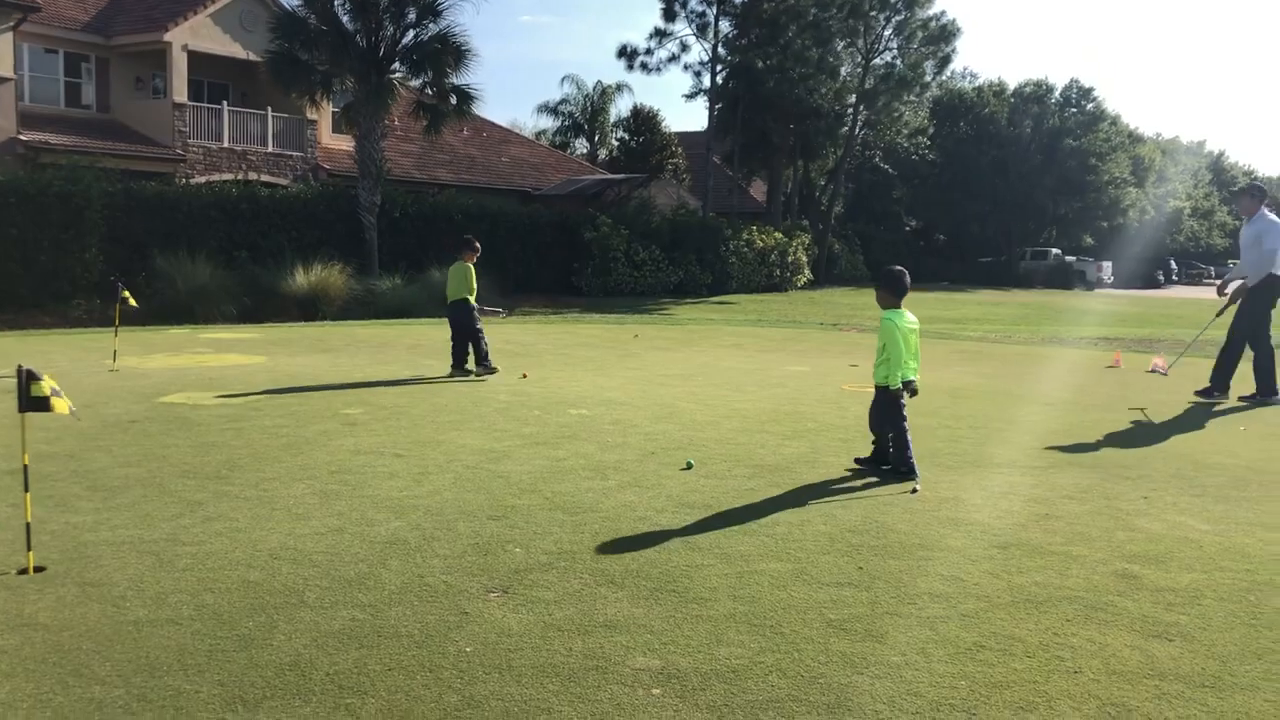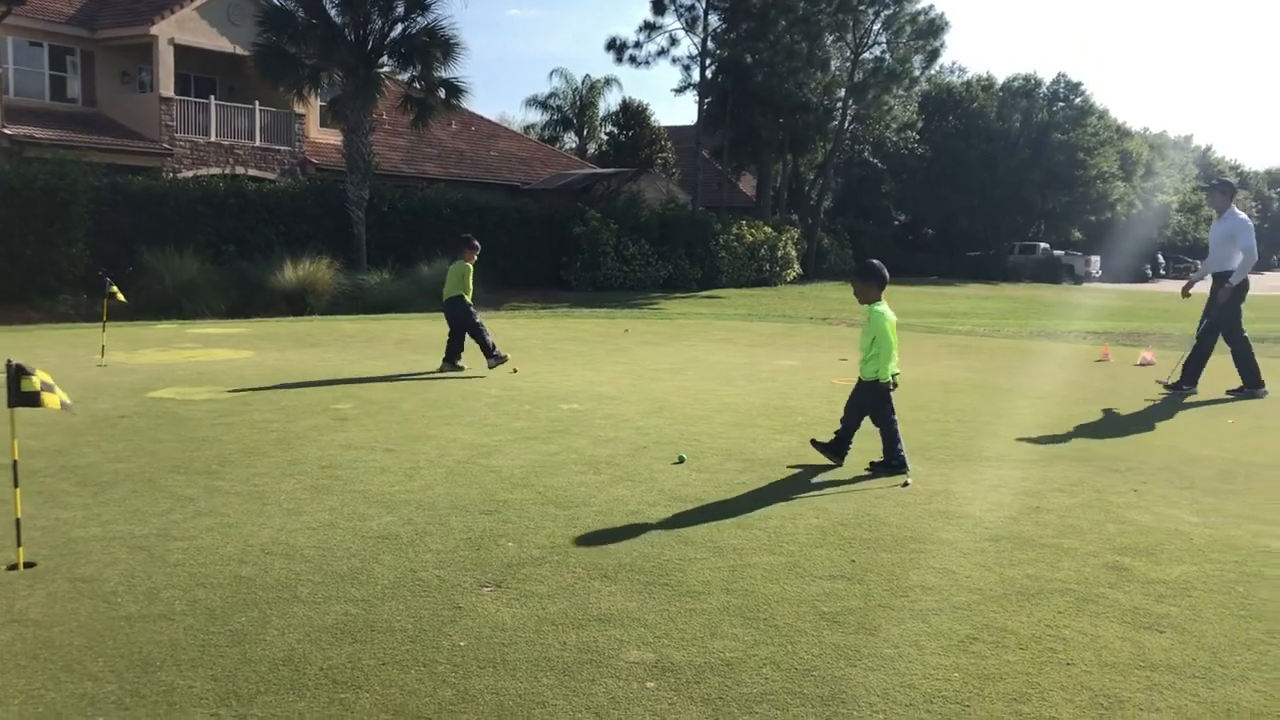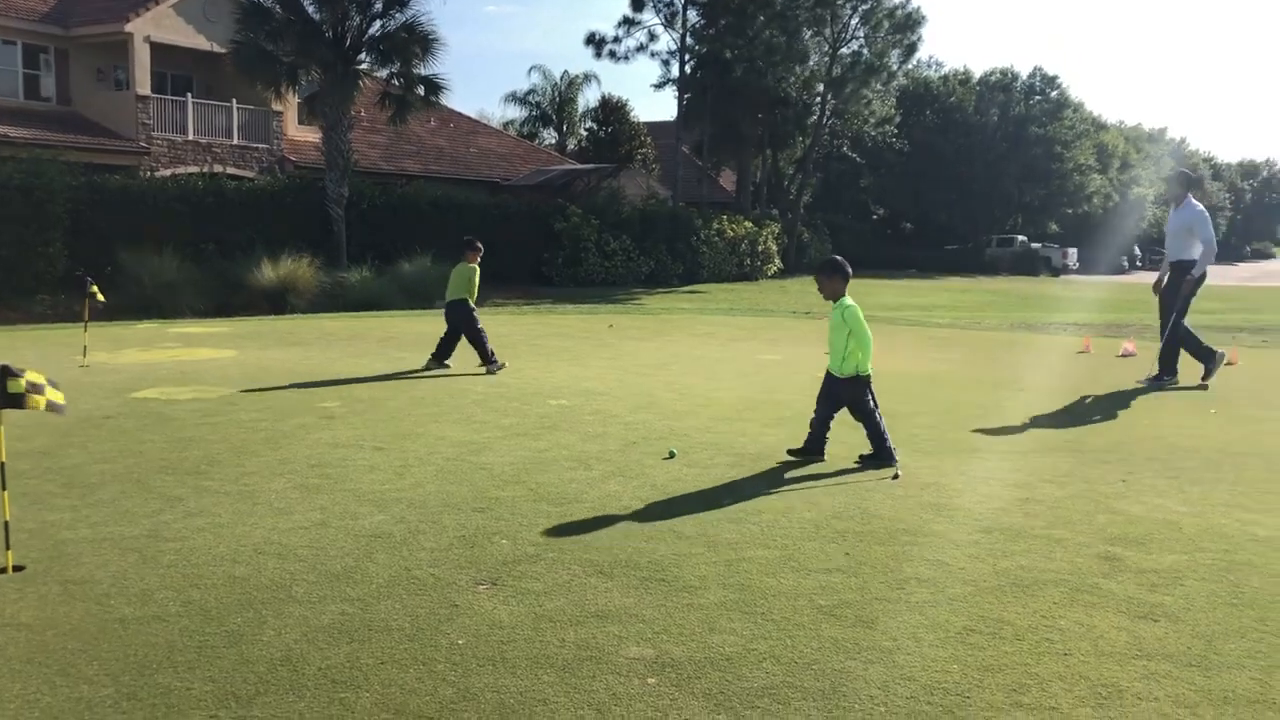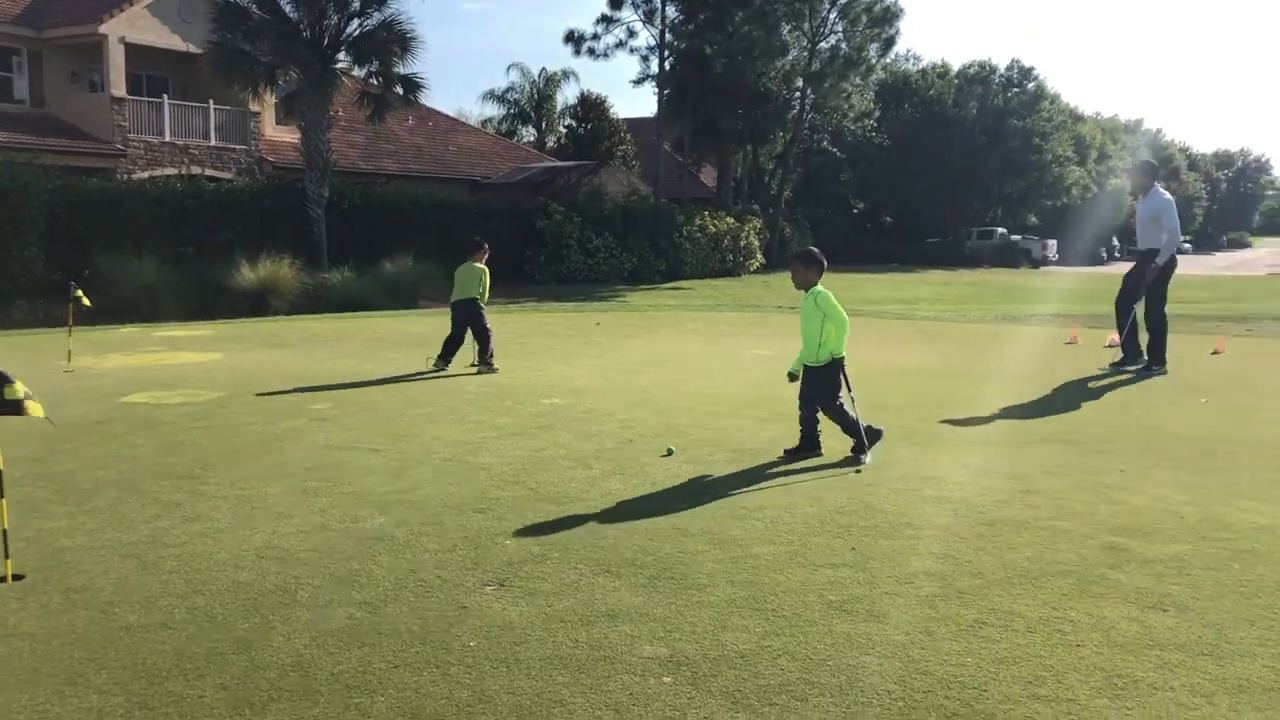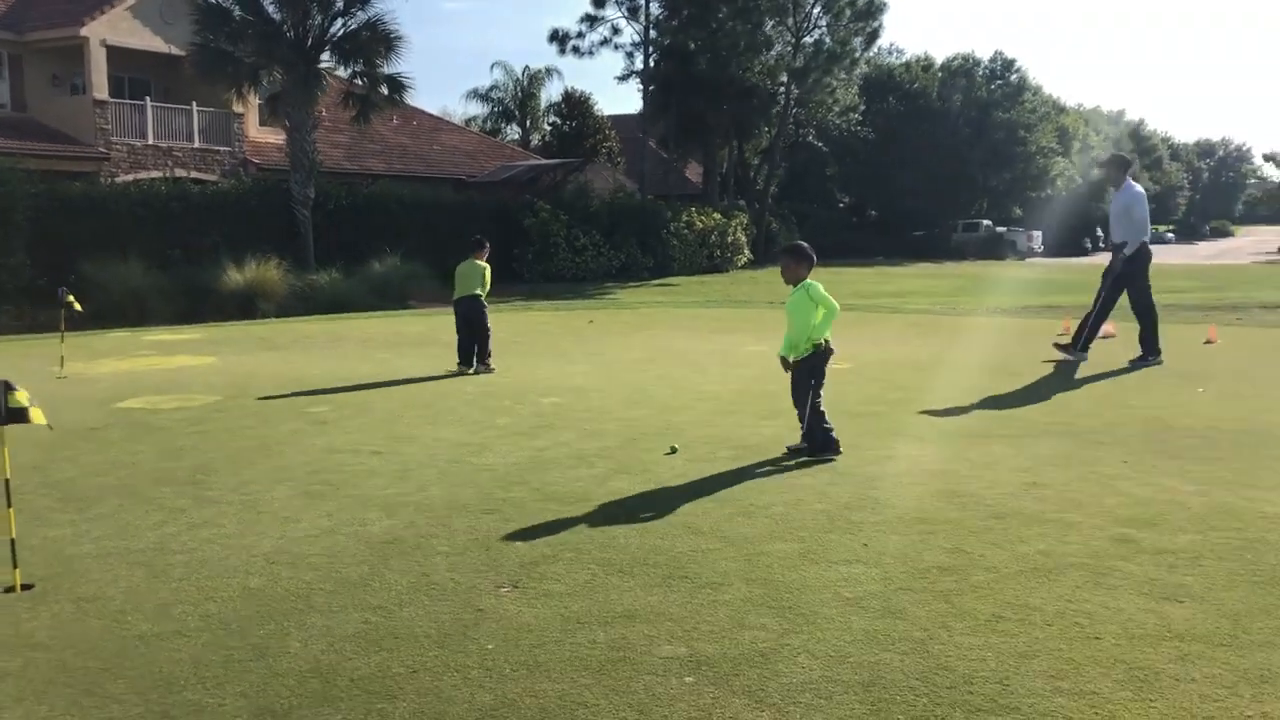
dt=0.2s
person 1, frame 1
left shoulder: (889, 321)
right shoulder: (911, 319)
left elbow: (898, 355)
right elbow: (915, 353)
left wrist: (894, 385)
right wrist: (913, 379)
left hip: (889, 382)
right hip: (904, 380)
left knee: (896, 424)
right knee: (878, 420)
left ankle: (905, 468)
right ankle: (880, 457)
person 1, frame 2
left shoulder: (877, 314)
right shoulder: (884, 311)
left elbow: (887, 347)
right elbow: (890, 345)
left wrist: (885, 377)
right wrist: (892, 373)
left hip: (875, 378)
right hip: (870, 377)
left knee: (885, 420)
right knee: (852, 412)
left ankle: (896, 462)
right ankle: (837, 448)
person 1, frame 3
left shoulder: (848, 309)
right shoulder: (837, 308)
left elbow: (865, 339)
left wrist: (864, 370)
left hip: (851, 375)
right hip: (836, 372)
left knee: (866, 415)
right knee: (823, 410)
left ankle: (884, 453)
right ankle: (814, 448)
person 1, frame 4
left shoulder: (821, 296)
right shoulder: (807, 299)
left elbow: (842, 321)
left wrist: (837, 353)
right wrist: (795, 367)
left hip: (827, 363)
right hip: (811, 363)
left knee: (831, 406)
right knee: (806, 405)
left ankle: (865, 436)
right ankle: (809, 444)
person 1, frame 5
left shoulder: (811, 288)
right shoulder: (793, 296)
left elbow: (833, 309)
left wrist: (818, 337)
right wrist: (784, 354)
left hip: (814, 353)
right hip: (799, 356)
left knee: (809, 399)
right knee: (801, 400)
left ankle: (825, 442)
right ankle: (811, 442)
person 2, frame 1
right shoulder: (1250, 224)
left wrist: (1245, 286)
right wrist: (1228, 279)
right hip: (1254, 285)
left knee: (1238, 334)
right knee: (1257, 338)
left ankle: (1219, 388)
person 2, frame 2
left shoulder: (1240, 221)
right shoulder: (1219, 221)
left elbow: (1250, 257)
left wrist: (1230, 285)
right wrist: (1194, 279)
left hip: (1232, 283)
right hip: (1223, 282)
left knee: (1207, 332)
right knee: (1233, 334)
left ankle: (1188, 381)
right ankle: (1253, 384)
person 2, frame 3
left shoulder: (1196, 212)
right shoulder: (1175, 210)
left elbow: (1210, 247)
left wrist: (1193, 276)
right wrist: (1161, 276)
left hip: (1188, 271)
right hip: (1177, 270)
left knee: (1170, 321)
right knee: (1172, 321)
left ankle: (1167, 373)
right ankle: (1210, 356)
person 2, frame 4
left shoulder: (1163, 200)
right shoulder: (1144, 199)
left elbow: (1174, 236)
left wrist: (1157, 264)
right wrist: (1145, 263)
left hip: (1160, 261)
right hip: (1146, 258)
left knee: (1154, 311)
right knee: (1123, 303)
left ankle: (1157, 362)
right ankle: (1133, 355)
person 2, frame 5
left shoulder: (1135, 193)
right shoulder: (1118, 194)
left elbow: (1143, 229)
left wrist: (1124, 255)
left hip: (1135, 254)
right hip: (1122, 253)
left knee: (1141, 304)
right knee: (1104, 300)
left ankle: (1152, 353)
right ankle: (1080, 346)
